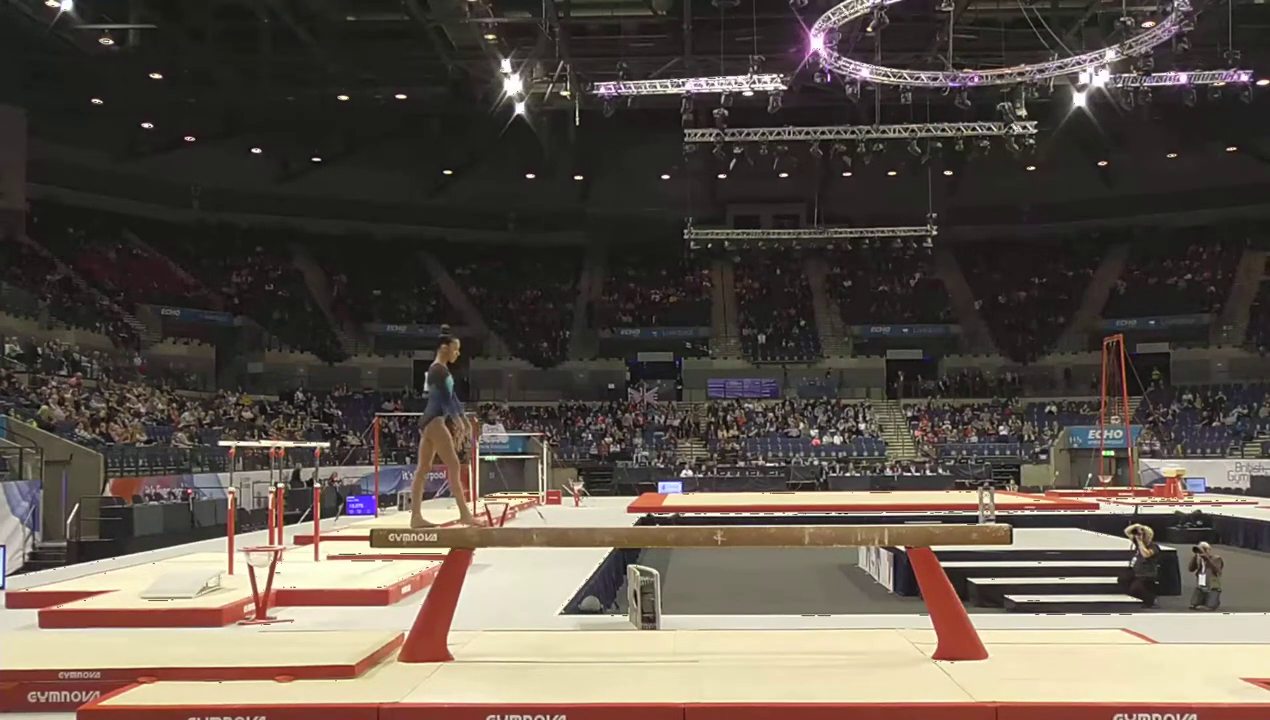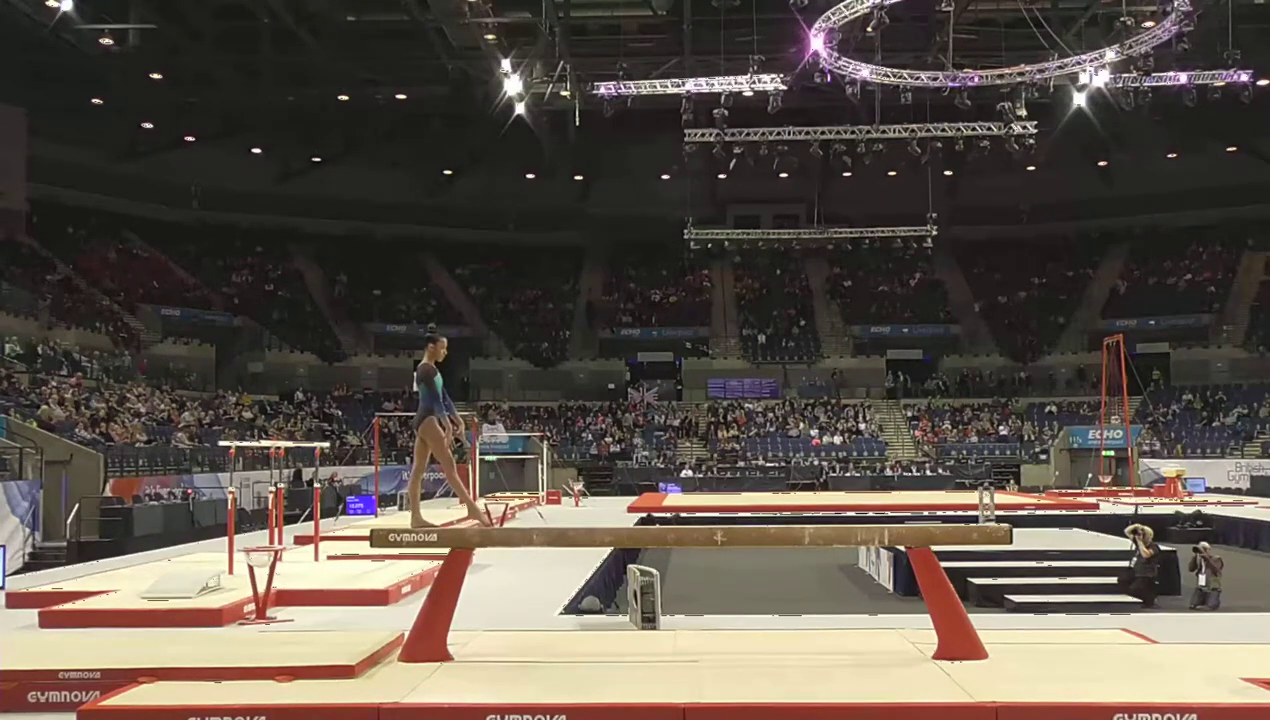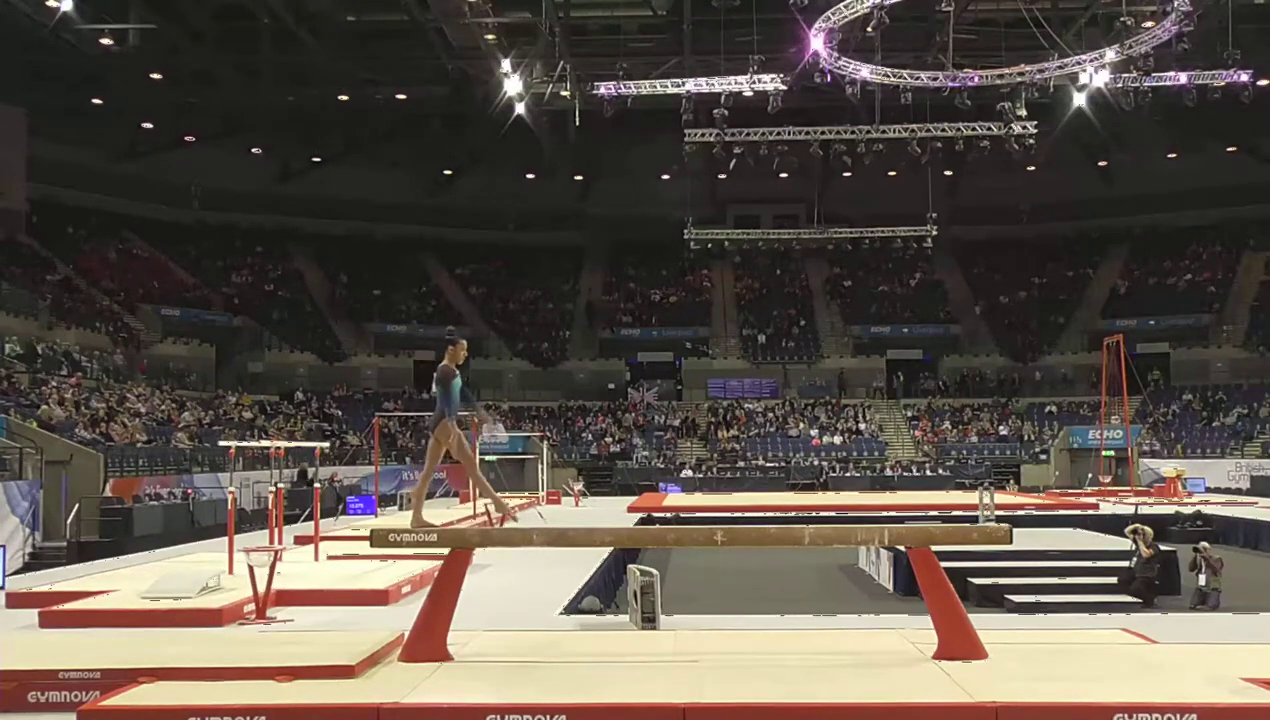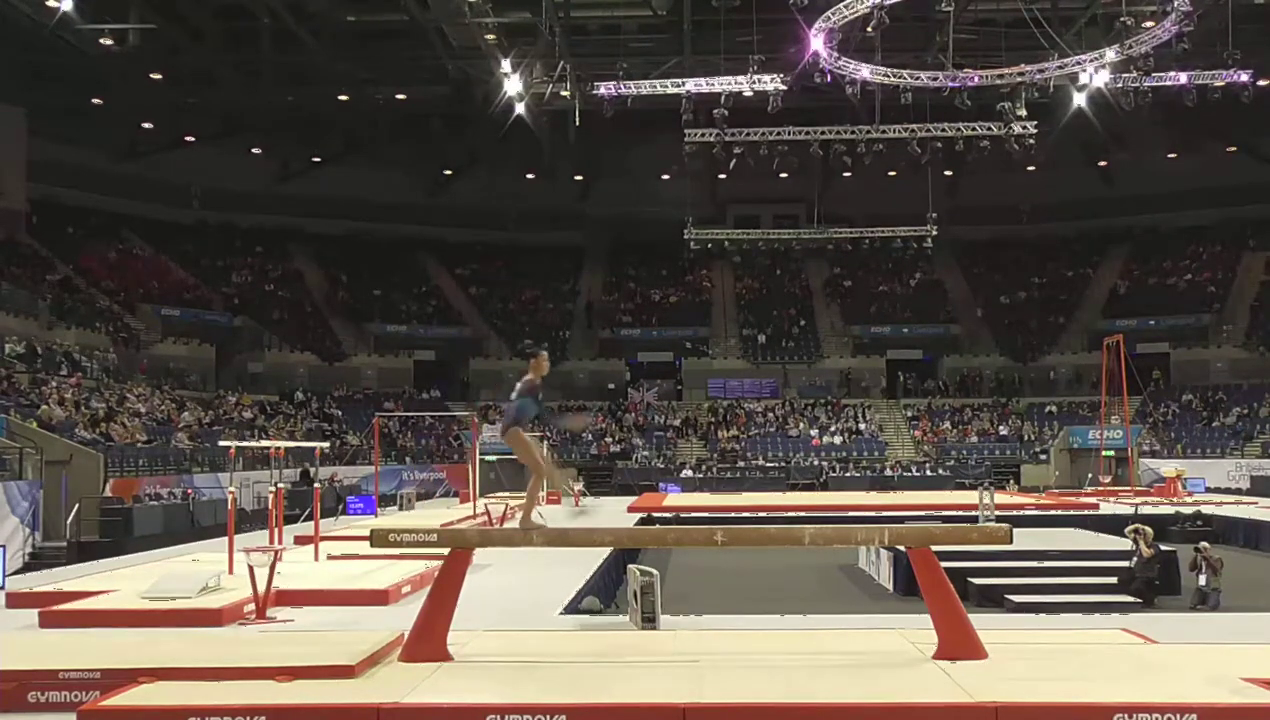
dt=0.5s
person 1, frame 1
left shoulder: (440, 369)
right shoulder: (438, 370)
left elbow: (452, 397)
right elbow: (446, 398)
left wrist: (464, 422)
right wrist: (459, 424)
left hip: (432, 422)
right hip: (434, 421)
left knee: (422, 469)
right knee: (453, 465)
left ankle: (416, 517)
right ankle: (465, 513)
person 1, frame 2
left shoulder: (431, 370)
right shoulder: (426, 370)
left elbow: (444, 397)
right elbow: (436, 399)
left wrist: (457, 419)
right wrist: (447, 424)
left hip: (425, 422)
right hip: (428, 421)
left knee: (418, 470)
right knee: (449, 465)
left ankle: (416, 517)
right ankle: (472, 507)
person 1, frame 3
left shoulder: (452, 371)
right shoulder: (446, 371)
left elbow: (464, 397)
right elbow: (448, 402)
left wrist: (482, 416)
right wrist: (453, 429)
left hip: (440, 424)
right hip: (444, 423)
left knee: (429, 470)
right knee: (470, 463)
left ankle: (417, 517)
right ankle: (498, 503)
person 1, frame 4
left shoulder: (528, 382)
right shoulder: (533, 385)
right wrist: (570, 422)
left hip: (515, 429)
right hip: (514, 431)
left knee: (548, 467)
right knee: (540, 471)
right ankle: (526, 519)
